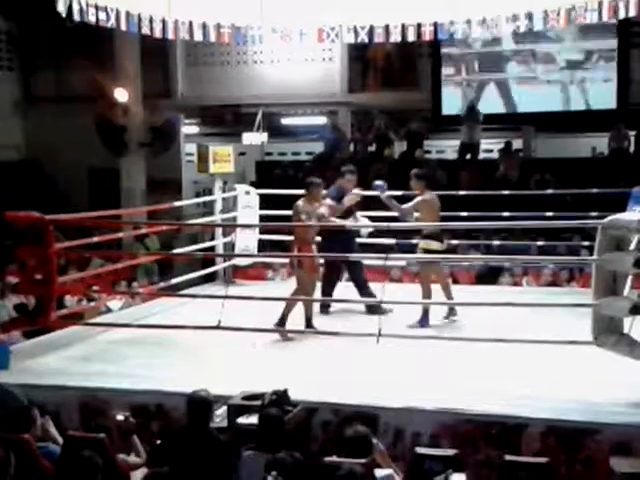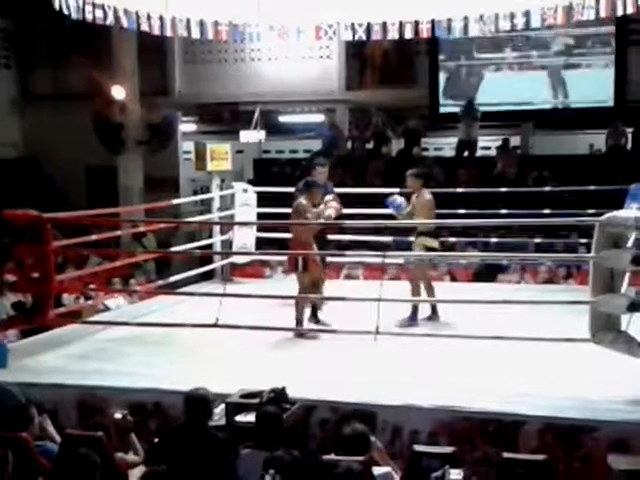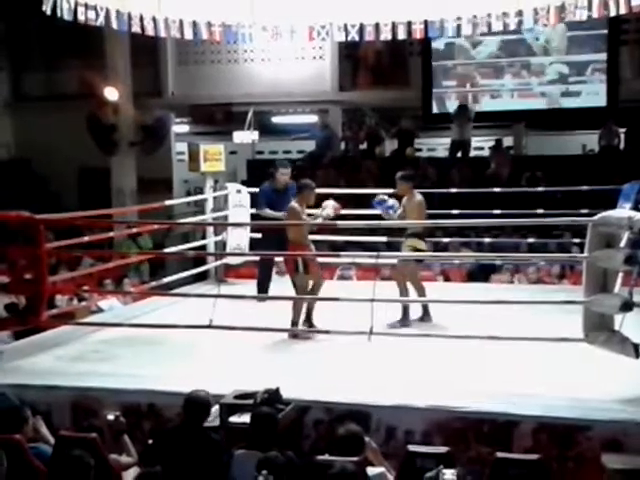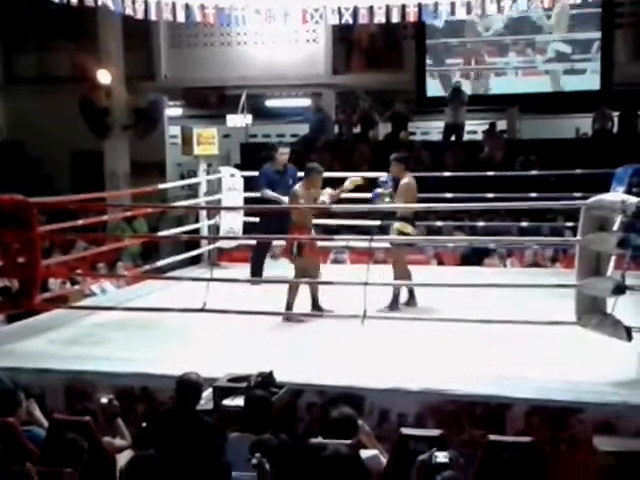
dt=0.7s
person 1, frame 1
left shoulder: (316, 205)
right shoulder: (300, 206)
left elbow: (329, 219)
right elbow: (306, 227)
right wrist: (320, 215)
left hip: (310, 248)
right hip: (301, 249)
left knee: (310, 288)
right knee: (302, 289)
left ankle: (309, 324)
right ankle: (281, 322)
person 1, frame 2
left shoulder: (307, 205)
right shoulder: (301, 205)
left elbow: (313, 223)
right elbow: (313, 226)
left wrist: (324, 209)
right wrist: (328, 214)
left hip: (309, 247)
right hip: (301, 250)
left knee: (319, 281)
right knee: (305, 289)
left ankle: (314, 316)
right ankle: (299, 328)
person 1, frame 3
left shoulder: (299, 207)
right shoulder: (294, 208)
left elbow: (310, 225)
right elbow: (310, 225)
left wrist: (323, 211)
right wrist: (328, 213)
left hip: (305, 250)
right hip: (299, 252)
left knee: (318, 281)
right knee: (303, 290)
left ankle: (309, 320)
right ankle: (294, 329)
person 1, frame 4
left shoulder: (312, 190)
right shoulder: (297, 192)
right elbow: (306, 211)
left wrist: (346, 187)
right wrist: (323, 200)
left hip: (308, 233)
right hip: (299, 235)
left knee: (314, 269)
right knee: (300, 273)
left ankle: (316, 305)
right ankle: (288, 311)
person 2, frame 1
left shoulder: (424, 199)
right shoulder: (432, 197)
left elbow: (401, 210)
left wrist: (384, 196)
right wrist: (413, 217)
left hip: (430, 240)
right hip: (436, 239)
left knee: (424, 280)
right knee: (440, 275)
left ankle: (424, 319)
right ankle: (451, 308)
person 2, frame 2
left shoulder: (426, 198)
right shoulder: (415, 197)
left elbow: (424, 221)
right elbow: (411, 216)
left wrist: (405, 211)
right wrist: (398, 210)
left hip: (426, 239)
right hip: (422, 238)
left knee: (414, 277)
right knee: (425, 278)
left ankle: (413, 316)
right ankle: (434, 312)
person 2, frame 3
left shoulder: (417, 200)
right shoulder: (406, 199)
left elbow: (412, 223)
right elbow: (396, 218)
left wrist: (397, 213)
right wrist: (385, 209)
left hip: (415, 241)
right hip: (411, 240)
left knee: (399, 276)
right knee: (414, 279)
left ankle: (405, 317)
right ankle: (426, 313)
person 2, frame 4
left shoulder: (405, 182)
right shoulder: (408, 180)
left elbow: (400, 207)
right wrist: (388, 190)
left hip: (403, 224)
right hip: (405, 224)
left knee: (396, 262)
right knee: (400, 262)
left ankle: (394, 302)
right ankle: (411, 298)
person 3, frame 1
left shoulder: (351, 194)
right shoulder: (332, 194)
right elbow: (326, 214)
left wrist: (356, 221)
right wrist: (344, 214)
left hip: (347, 238)
right hip: (332, 239)
left knee: (357, 270)
right knee: (332, 271)
left ankle: (372, 304)
right ankle: (325, 303)
person 3, frame 2
left shoulder: (328, 186)
right shoulder: (303, 187)
left elbow: (337, 205)
left wrist: (333, 207)
left hip: (321, 231)
left knee: (320, 264)
person 3, frame 3
left shoulder: (293, 187)
right shoulder: (265, 188)
right elbow: (261, 210)
right wrist: (280, 215)
right hip: (271, 230)
right knee: (266, 262)
right ankle: (262, 292)
person 3, frame 4
left shoulder: (291, 169)
right shoulder: (266, 170)
right elbow: (263, 191)
right wrist: (281, 198)
left hip: (287, 212)
right hip: (271, 213)
right knee: (263, 244)
right ankle: (256, 275)
